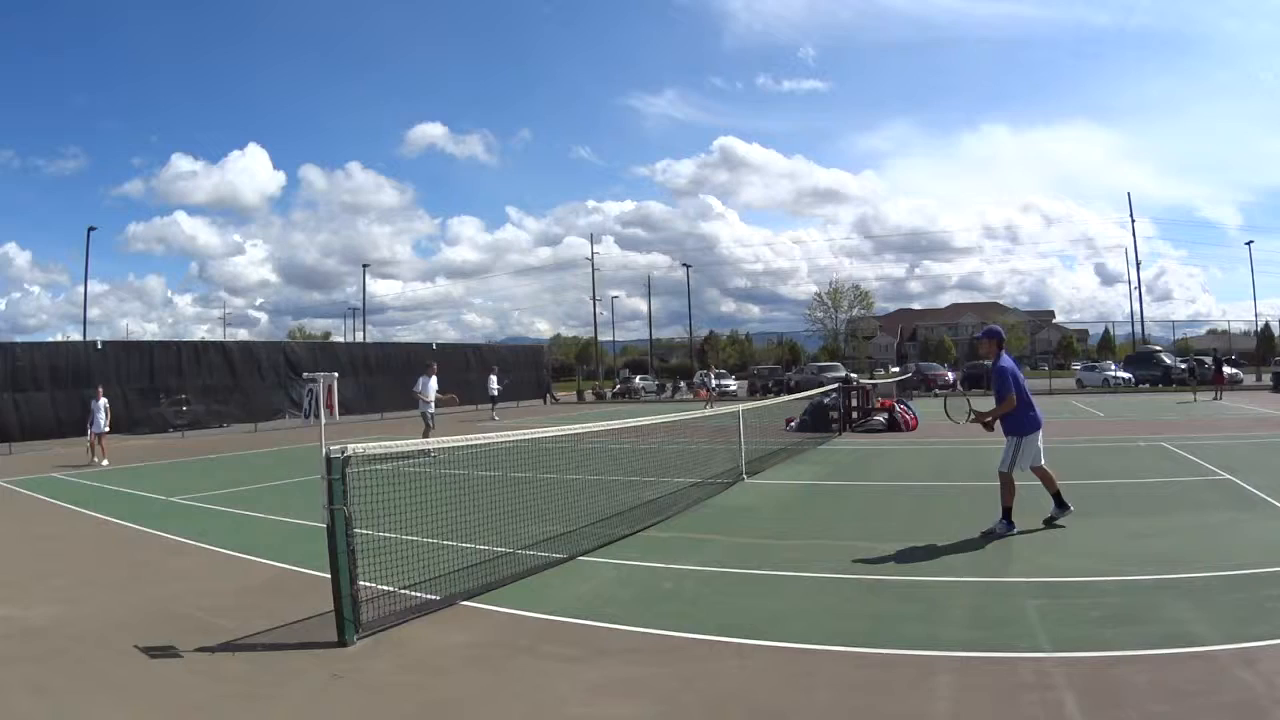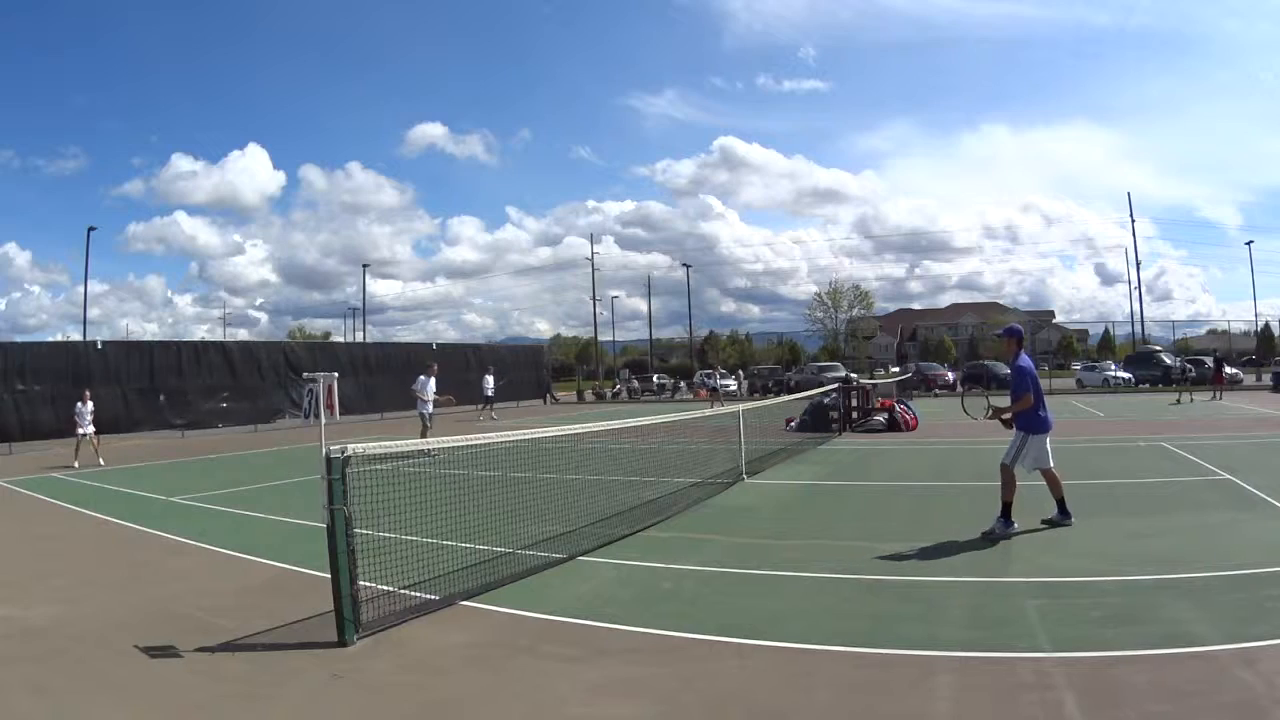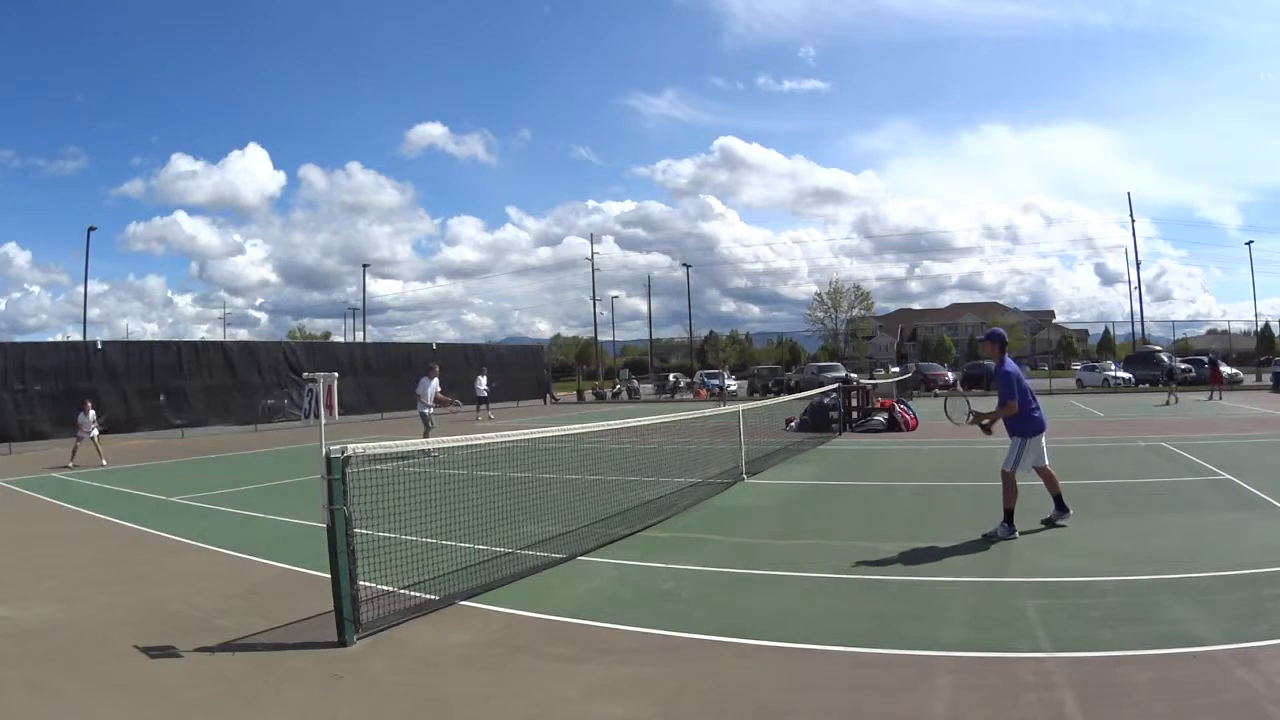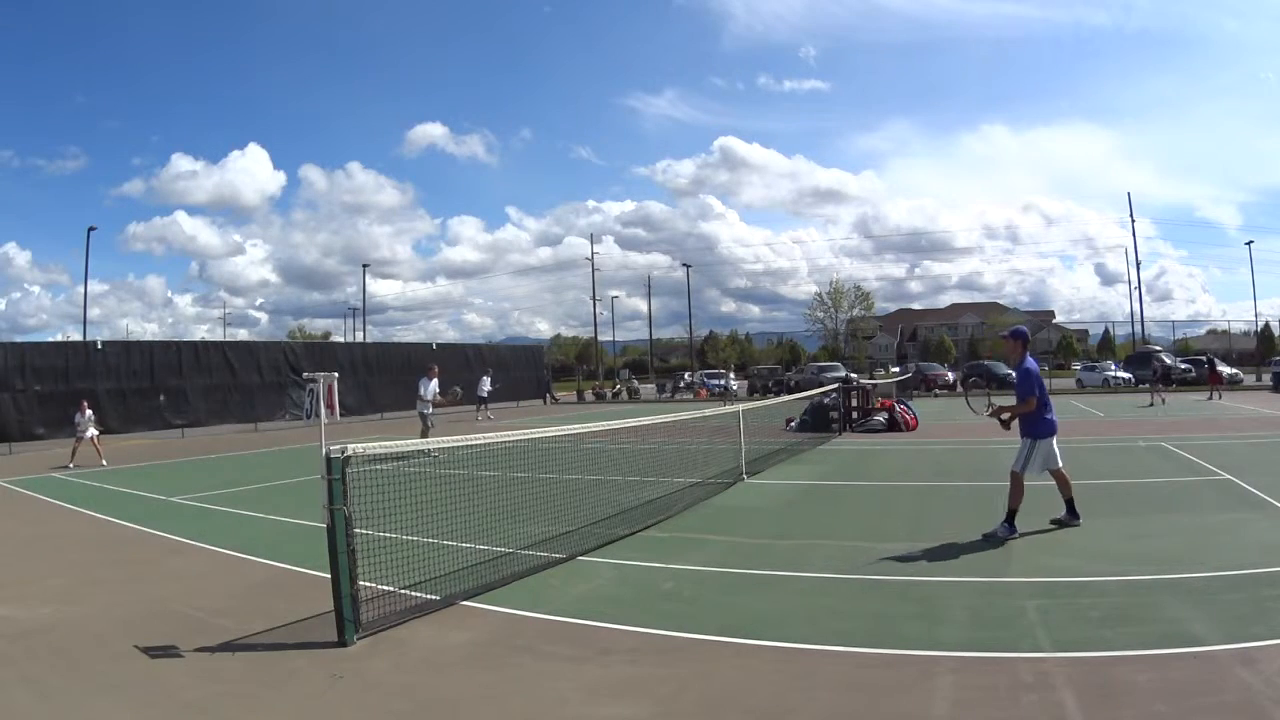
dt=0.5s
person 1, frame 1
left shoulder: (1001, 368)
right shoulder: (1003, 363)
left elbow: (1011, 402)
left wrist: (986, 415)
right wrist: (993, 419)
left hip: (1021, 428)
right hip: (1030, 424)
left knee: (1005, 473)
right knee: (1038, 467)
left ankle: (1007, 523)
right ankle: (1061, 505)
person 1, frame 2
left shoulder: (1020, 366)
right shoulder: (1021, 362)
left elbow: (1027, 400)
left wrist: (1002, 411)
right wrist: (1011, 417)
left hip: (1031, 428)
right hip: (1038, 425)
left knee: (1006, 467)
right knee: (1046, 469)
left ankle: (1005, 520)
right ankle: (1063, 514)
person 1, frame 3
left shoulder: (1006, 372)
right shoulder: (1002, 368)
left elbow: (1011, 408)
right elbow: (1004, 401)
left wrist: (984, 416)
right wrist: (990, 422)
left hip: (1026, 429)
right hip: (1033, 425)
left knee: (1007, 474)
right knee: (1042, 468)
left ankle: (1008, 526)
right ankle: (1061, 508)
person 1, frame 4
left shoulder: (1027, 369)
right shoulder: (1023, 366)
left elbow: (1031, 404)
left wrist: (1003, 410)
right wrist: (1009, 419)
left hip: (1037, 431)
right hip: (1044, 427)
left knee: (1016, 475)
right knee: (1056, 470)
left ankle: (1009, 526)
right ankle: (1072, 514)
